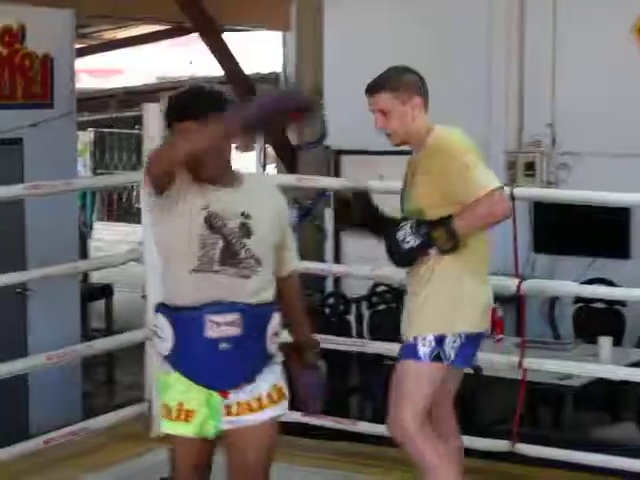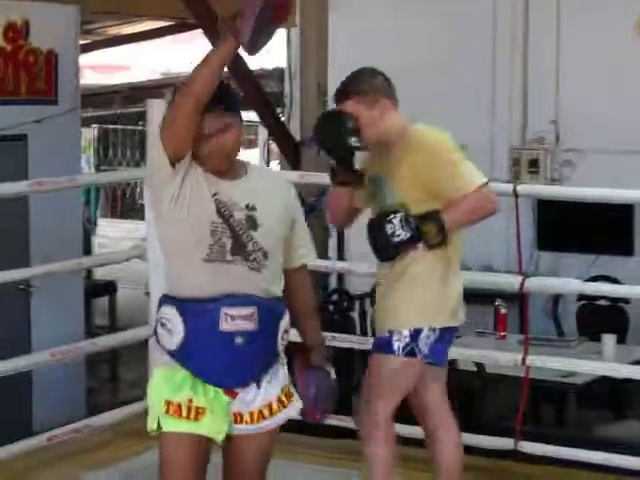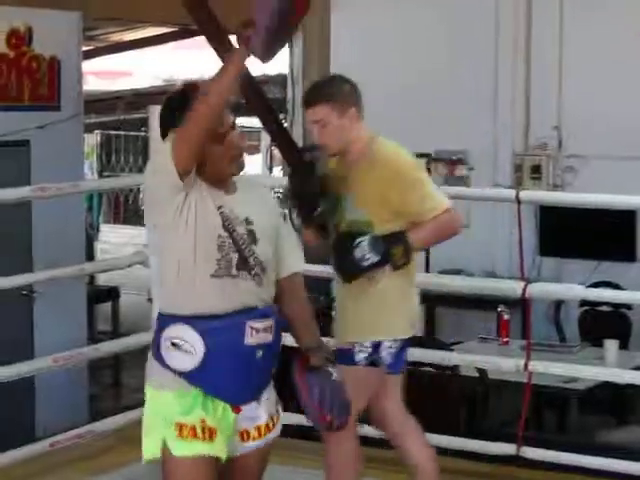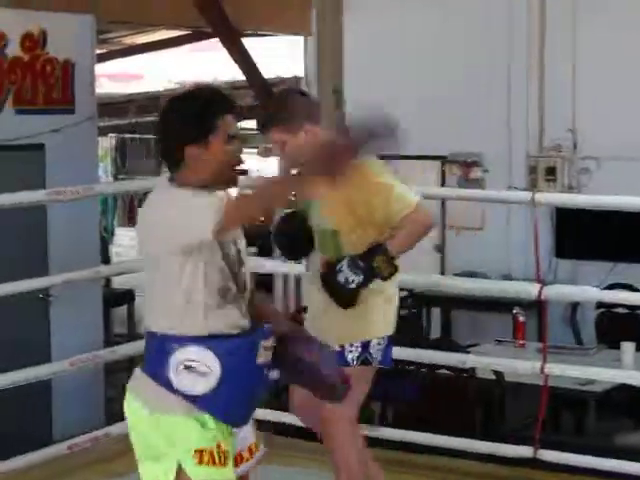
dt=0.2s
person 1, frame 1
left shoulder: (268, 196)
right shoulder: (169, 191)
left elbow: (286, 277)
right elbow: (161, 161)
left wrist: (306, 344)
right wrist: (236, 116)
left hip: (255, 361)
right hip: (188, 362)
person 1, frame 2
left shoulder: (277, 189)
right shoulder: (172, 179)
left elbow: (296, 274)
right elbow: (186, 103)
left wrist: (314, 348)
right wrist: (234, 37)
left hip: (258, 364)
right hip: (187, 364)
person 1, frame 3
left shoulder: (260, 199)
right shoulder: (169, 192)
left elbow: (287, 283)
right elbow: (198, 119)
left wrist: (314, 353)
right wrist: (244, 50)
left hip: (252, 380)
right hip: (187, 383)
person 1, frame 4
left shoulder: (216, 213)
right shoulder: (167, 210)
left elbow: (235, 295)
right elbow: (252, 205)
left wrist: (289, 330)
left hip: (225, 398)
right hip: (177, 405)
person 2, frame 1
left shoulder: (447, 147)
right shoulder: (422, 154)
left elbow: (498, 206)
left wrist: (433, 235)
right wrist: (381, 223)
left hip: (446, 310)
right hip: (436, 305)
left knee: (405, 422)
right knee: (437, 415)
person 2, frame 2
left shoulder: (429, 145)
right shoulder: (378, 156)
left elbow: (485, 201)
right elbow: (337, 216)
left wrist: (422, 228)
right wrist: (343, 164)
left hip: (419, 307)
right hip: (402, 302)
left knee: (374, 414)
right knee: (432, 408)
person 2, frame 3
left shoulder: (392, 163)
right shoulder: (336, 168)
left elbow: (449, 221)
right elbow: (312, 239)
left wrist: (389, 247)
left hip: (378, 316)
right hip: (357, 311)
right knee: (390, 415)
person 2, frame 4
left shoulder: (356, 169)
left elbow: (420, 219)
left wrist: (371, 263)
right wrist: (290, 229)
left hip: (361, 312)
right hip: (325, 309)
left knee: (334, 419)
right knee: (304, 403)
